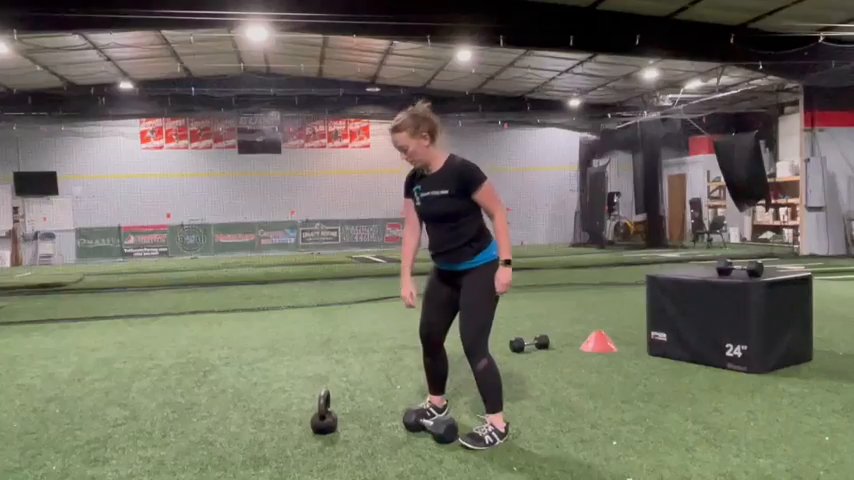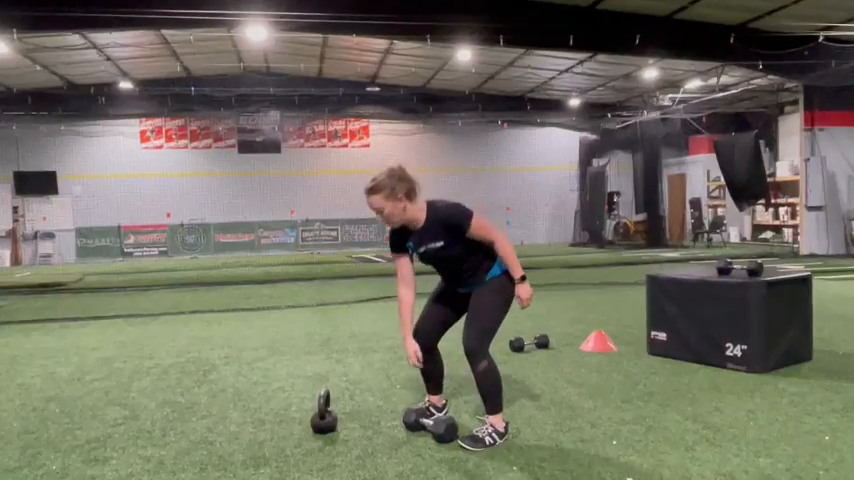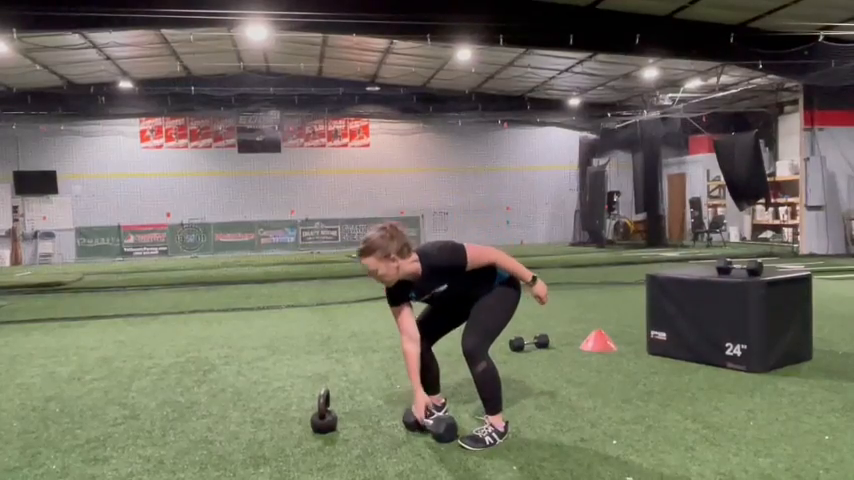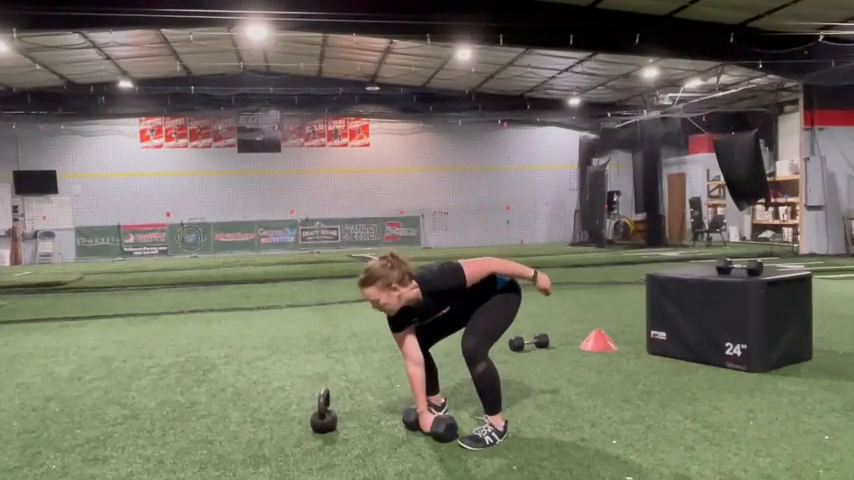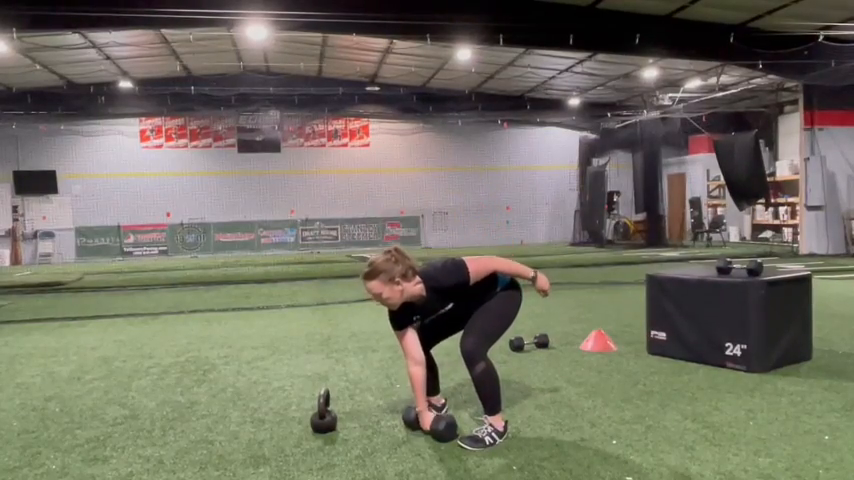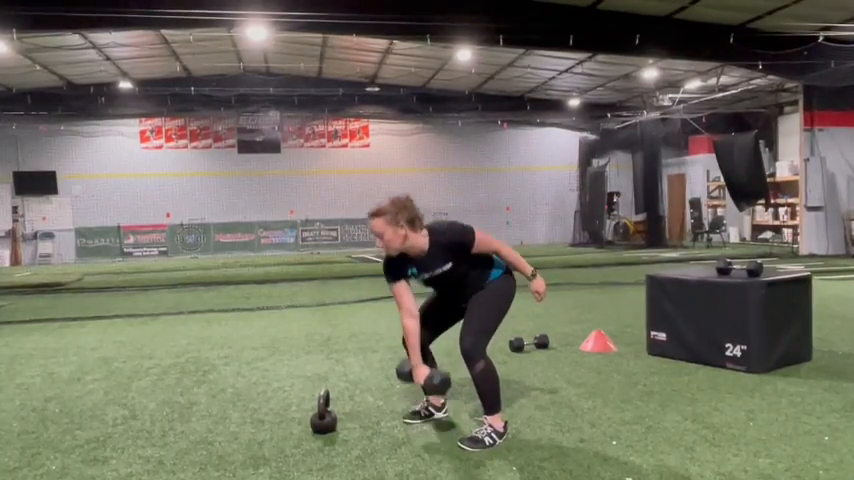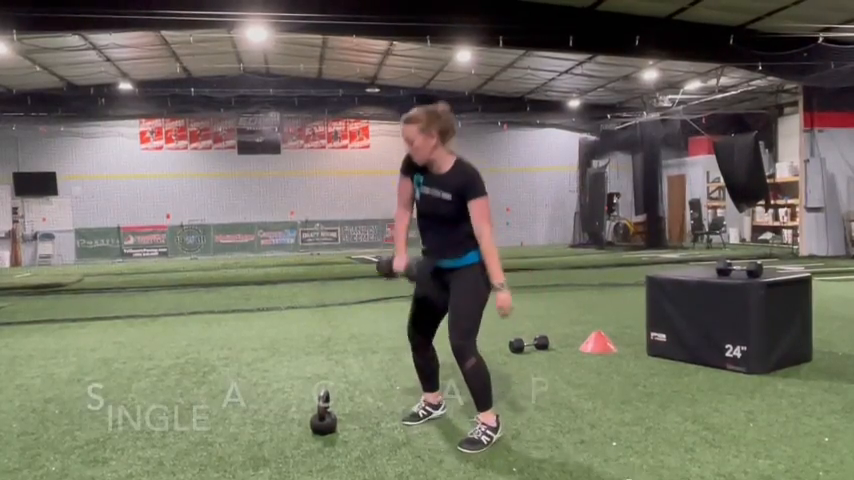
dt=0.3s
person 1, frame 1
left shoulder: (462, 171)
right shoulder: (413, 181)
left elbow: (498, 214)
right elbow: (412, 230)
left wrist: (505, 263)
right wrist: (406, 278)
left hip: (479, 270)
right hip: (444, 272)
left knee: (473, 344)
right knee: (429, 336)
left ankle: (497, 424)
right ankle: (437, 403)
person 1, frame 2
left shoulder: (447, 214)
right shoulder: (399, 236)
left elbow: (496, 239)
right elbow: (405, 288)
left wrist: (519, 280)
right wrist: (408, 339)
left hip: (493, 280)
right hip: (456, 286)
left knee: (474, 344)
right knee: (424, 336)
left ankle: (498, 425)
right ankle: (437, 404)
person 1, frame 3
left shoulder: (439, 257)
right shoulder: (397, 288)
left elbow: (493, 255)
right elbow: (410, 339)
left wrist: (532, 280)
right wrist: (418, 392)
left hip: (499, 288)
left knee: (472, 346)
right knee: (421, 341)
left ankle: (497, 425)
right ankle: (436, 403)
person 1, frame 4
left shoulder: (438, 281)
right shoulder: (400, 314)
left elbow: (488, 264)
right elbow: (413, 362)
left wrist: (534, 276)
right wrist: (422, 411)
left hip: (500, 294)
left knee: (473, 347)
right knee: (416, 343)
left ankle: (497, 424)
right ankle: (435, 402)
person 1, frame 5
left shoulder: (441, 277)
right shoulder: (401, 312)
left elbow: (491, 263)
right elbow: (415, 361)
left wrist: (534, 277)
right wrist: (421, 410)
left hip: (501, 294)
left knee: (471, 348)
right knee: (419, 342)
left ankle: (496, 424)
right ankle: (435, 403)
person 1, frame 6
left shoulder: (449, 236)
right shoulder: (395, 262)
left elbow: (496, 246)
right elbow: (409, 314)
left wrist: (532, 275)
right wrist: (418, 365)
left hip: (492, 285)
left knee: (470, 345)
right knee: (413, 346)
left ankle: (497, 425)
right ankle: (435, 403)
person 1, frame 7
left shoulder: (466, 176)
right shoulder: (412, 166)
left elbow: (485, 233)
right elbow: (404, 210)
left wrist: (499, 286)
right wrist: (400, 253)
left hip: (470, 267)
right hip: (435, 266)
left knee: (461, 342)
right knee: (418, 333)
left ankle: (489, 421)
right ankle: (432, 401)
